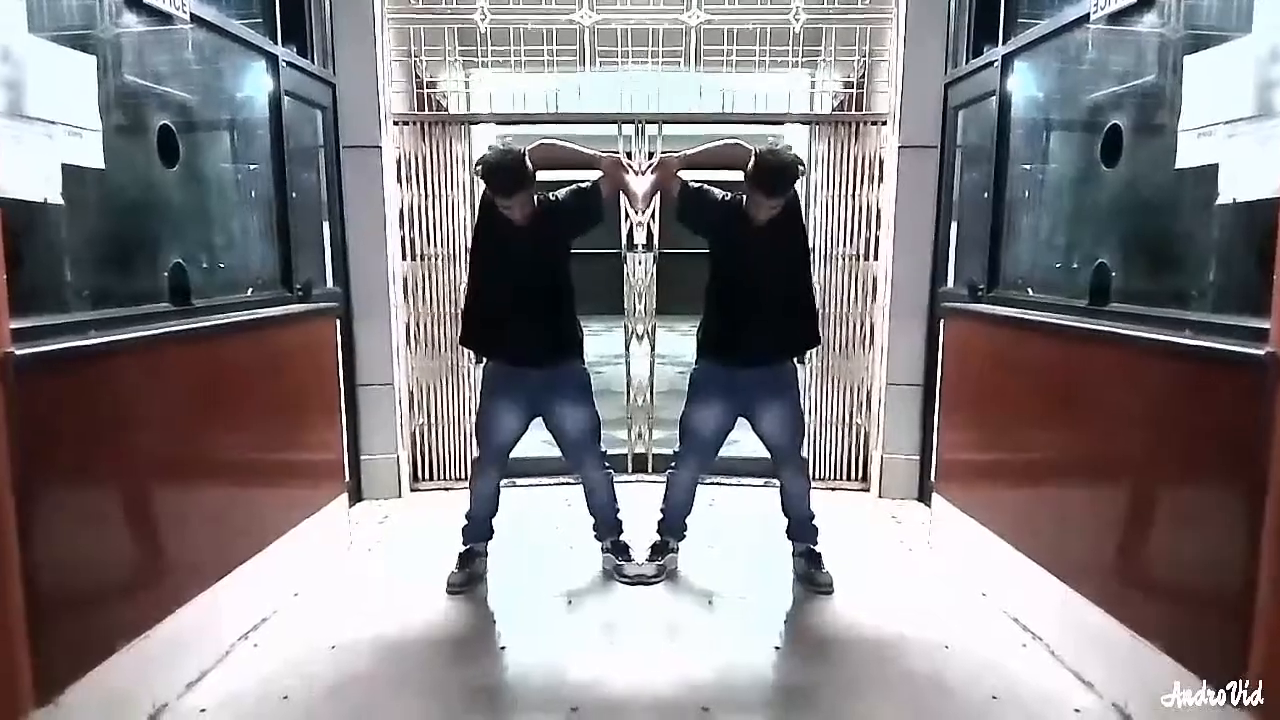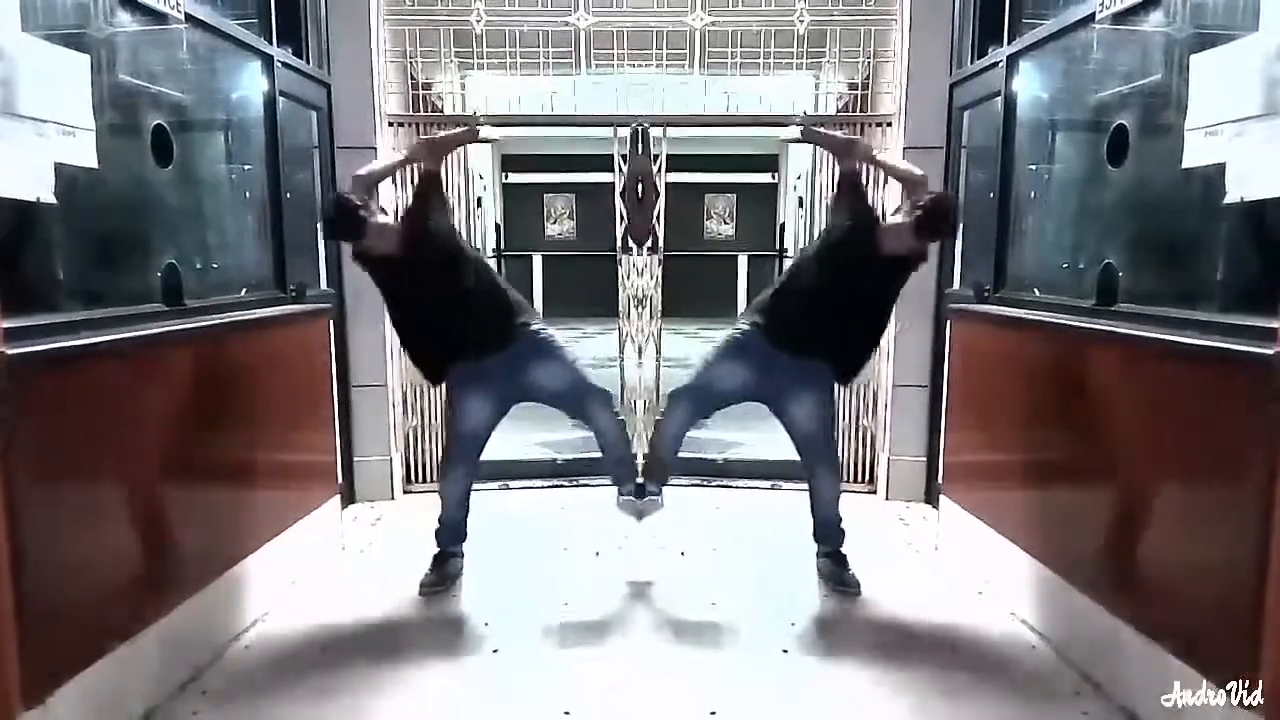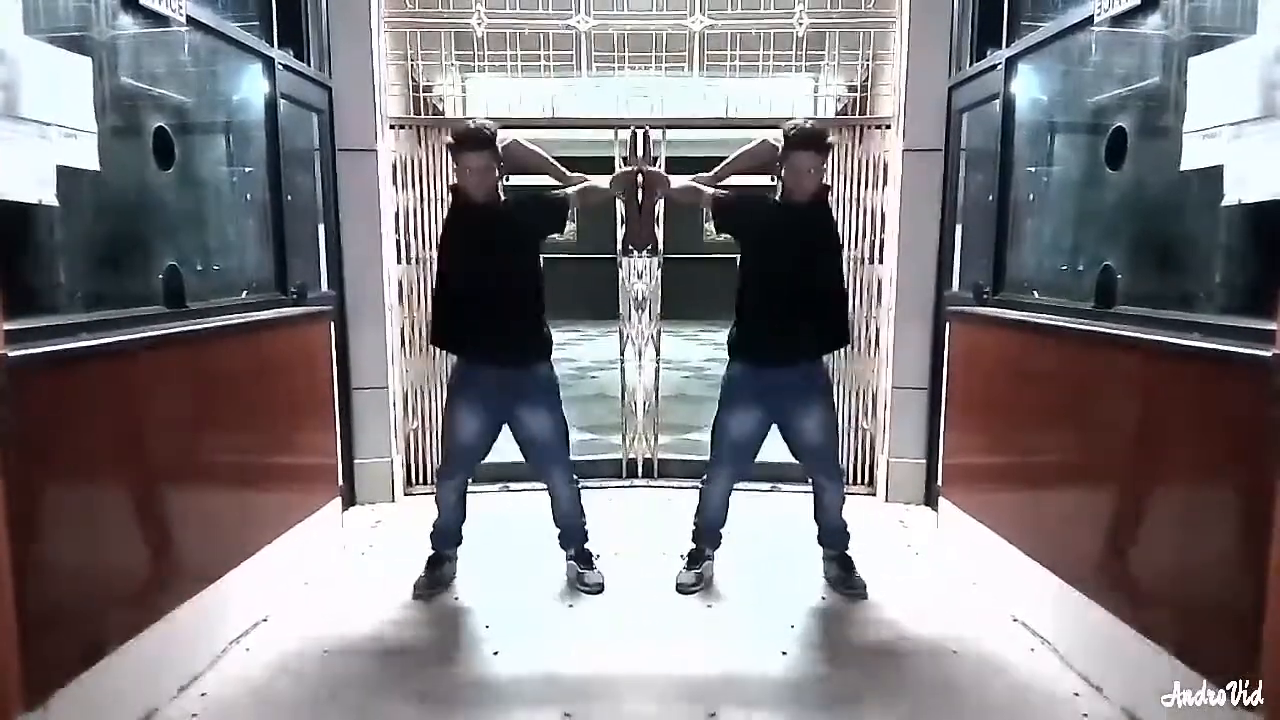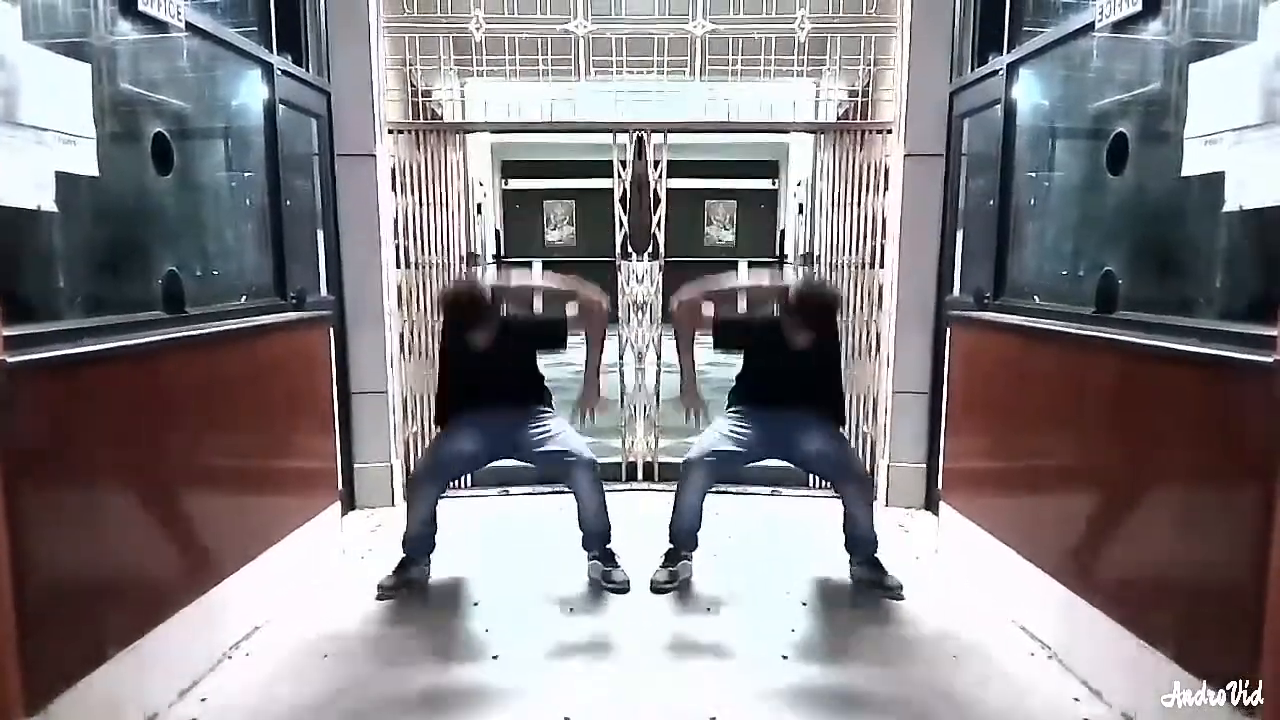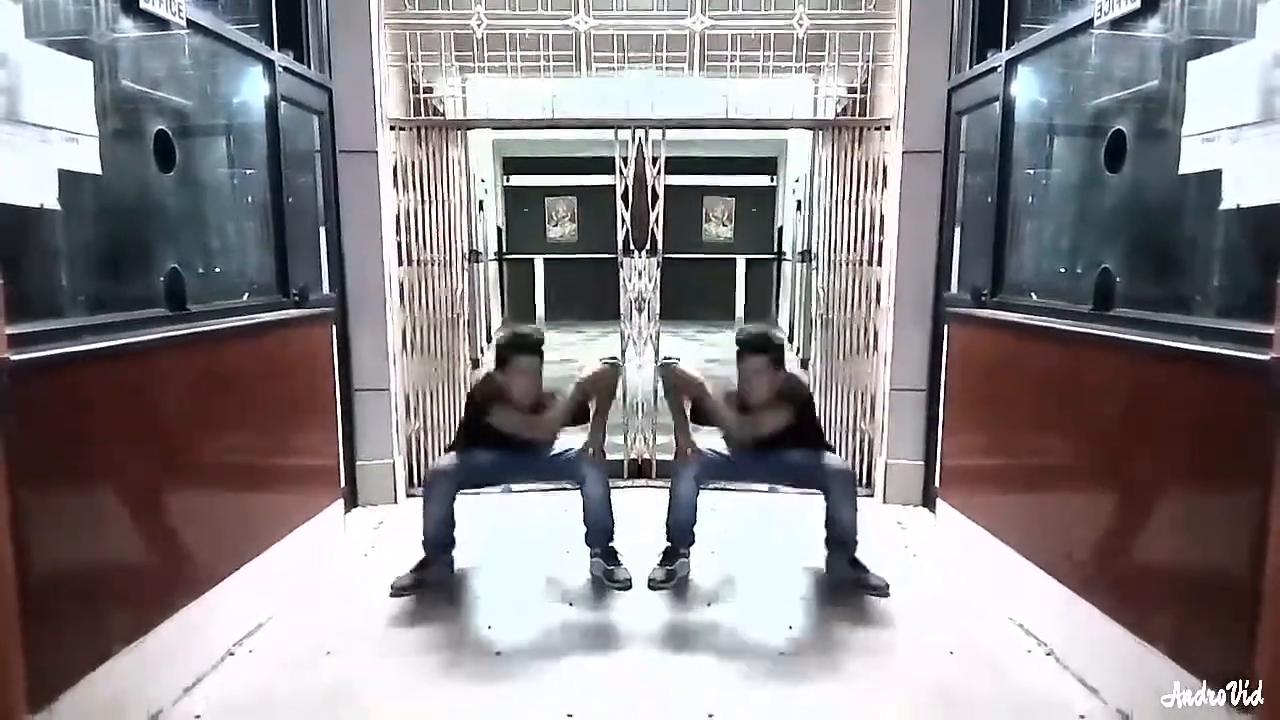
dt=1s
person 1, frame 1
left shoulder: (557, 211)
right shoulder: (487, 212)
left elbow: (611, 183)
right elbow: (537, 152)
left wrist: (607, 166)
right wrist: (599, 160)
left hip: (563, 368)
right hip: (505, 370)
left knee: (591, 463)
right knee: (488, 464)
left ankle: (612, 544)
right ankle: (474, 551)
person 1, frame 2
left shoulder: (424, 220)
right shoulder: (373, 261)
left hip: (523, 342)
right hip: (471, 367)
left knee: (596, 404)
right knee: (457, 464)
left ankle: (628, 488)
right ankle: (449, 552)
person 1, frame 3
left shoulder: (525, 212)
right shoulder: (458, 209)
left elbow: (582, 194)
right elbow: (513, 146)
left wrist: (603, 185)
right wrist: (568, 178)
left hip: (530, 371)
right hip: (474, 372)
left knee: (557, 470)
right knee: (453, 470)
left ankle: (577, 552)
right ankle: (444, 555)
person 1, frame 4
left shoulder: (522, 327)
right shoulder: (454, 329)
left elbow: (595, 303)
left wrist: (591, 382)
left hip: (531, 418)
right hip: (473, 424)
left knee: (584, 464)
right knee: (423, 478)
left ankle: (599, 556)
right ankle: (415, 562)
person 1, frame 5
left shoulder: (549, 404)
right shoulder: (484, 394)
left elbow: (610, 372)
right elbow: (541, 431)
left wrist: (597, 430)
right wrist: (580, 387)
left hip: (537, 455)
right hip: (483, 458)
left knee: (592, 467)
right knee: (439, 476)
left ankle: (601, 553)
right ankle: (437, 559)
person 2, frame 1
left shoulder: (791, 211)
right shoulder: (721, 211)
left elbow: (742, 152)
right elbow: (667, 177)
left wrist: (682, 160)
right wrist: (668, 169)
left hip: (774, 370)
right hip: (717, 367)
left knee: (791, 465)
right knee: (688, 463)
left ankle: (805, 550)
right ankle: (667, 544)
person 2, frame 2
left shoulder: (907, 261)
right shoulder: (855, 218)
left hip: (809, 367)
right hip: (757, 341)
left knee: (822, 464)
right knee: (683, 405)
left ankle: (830, 553)
right ankle: (652, 486)
person 2, frame 3
left shoulder: (820, 209)
right shoulder: (756, 211)
left elbow: (768, 148)
right elbow: (699, 193)
left wrist: (708, 181)
right wrist: (686, 186)
left hip: (804, 372)
right hip: (749, 370)
left knee: (827, 472)
right knee: (723, 469)
left ankle: (835, 555)
right ankle: (703, 552)
person 2, frame 4
left shoulder: (826, 329)
right shoulder: (758, 327)
right elbow: (683, 304)
right wrist: (688, 382)
left hip: (807, 424)
right hip: (749, 418)
left knee: (857, 480)
right knee: (695, 465)
left ankle: (864, 561)
right ankle: (680, 555)
person 2, frame 5
left shoulder: (794, 393)
right shoulder: (729, 403)
left elbow: (743, 431)
right elbow: (669, 371)
left wrist: (699, 388)
right wrist: (682, 432)
left hip: (797, 459)
right hip: (743, 457)
left knee: (841, 476)
right knee: (687, 467)
left ankle: (842, 557)
right ankle: (678, 552)
